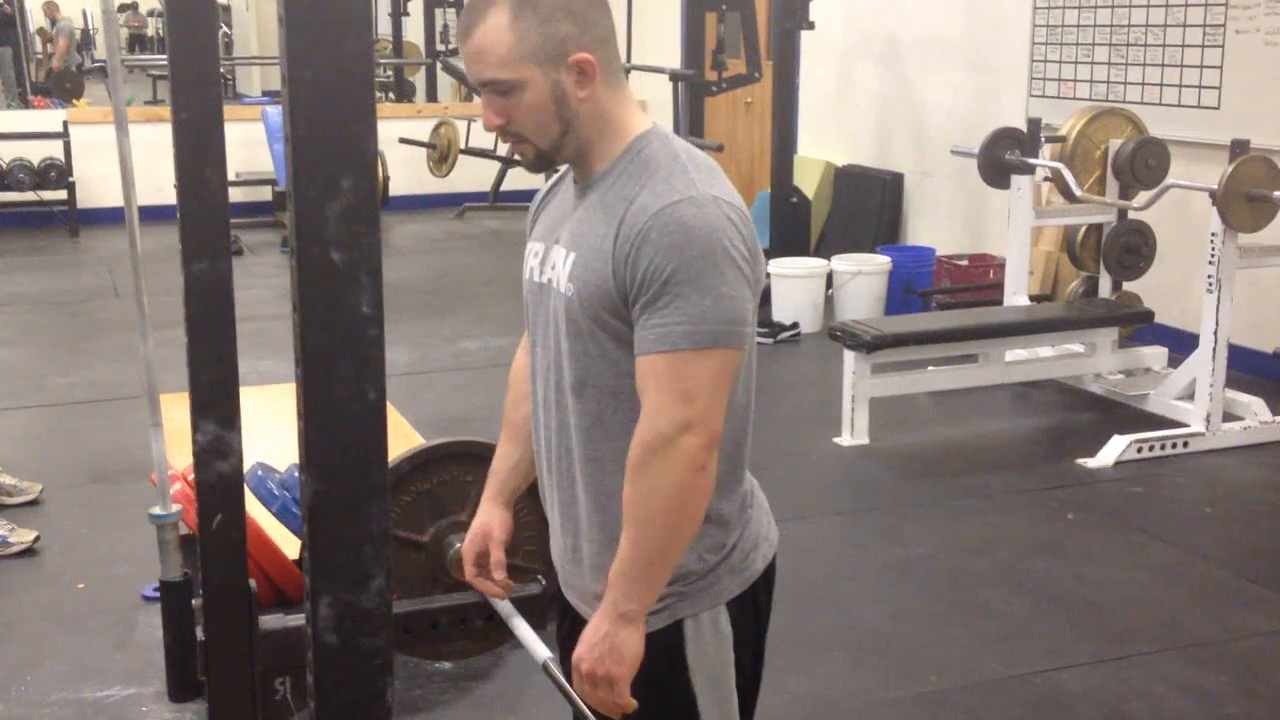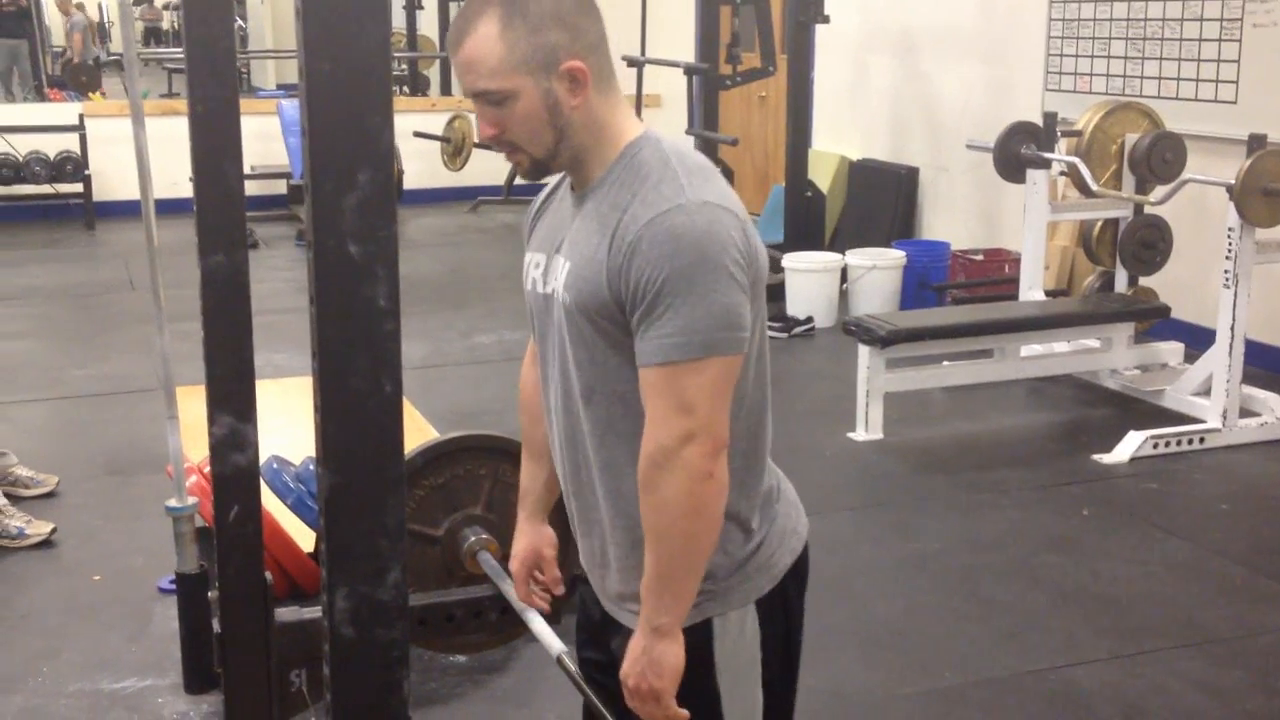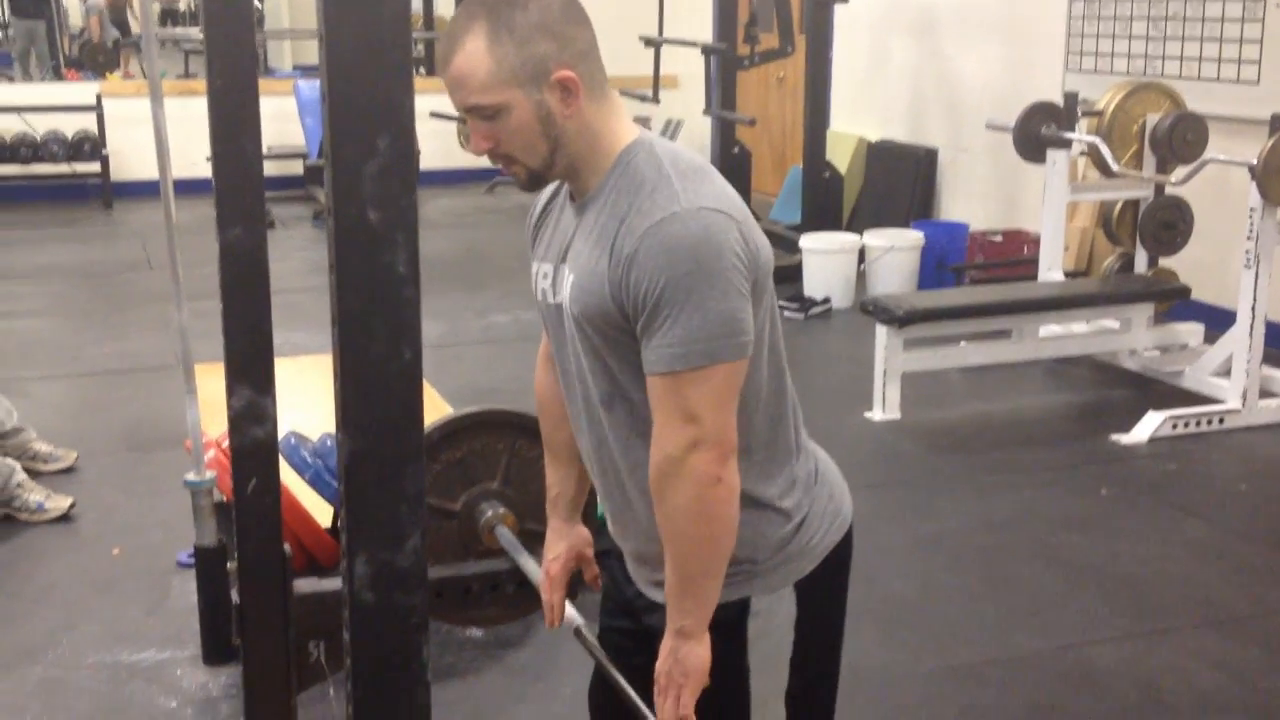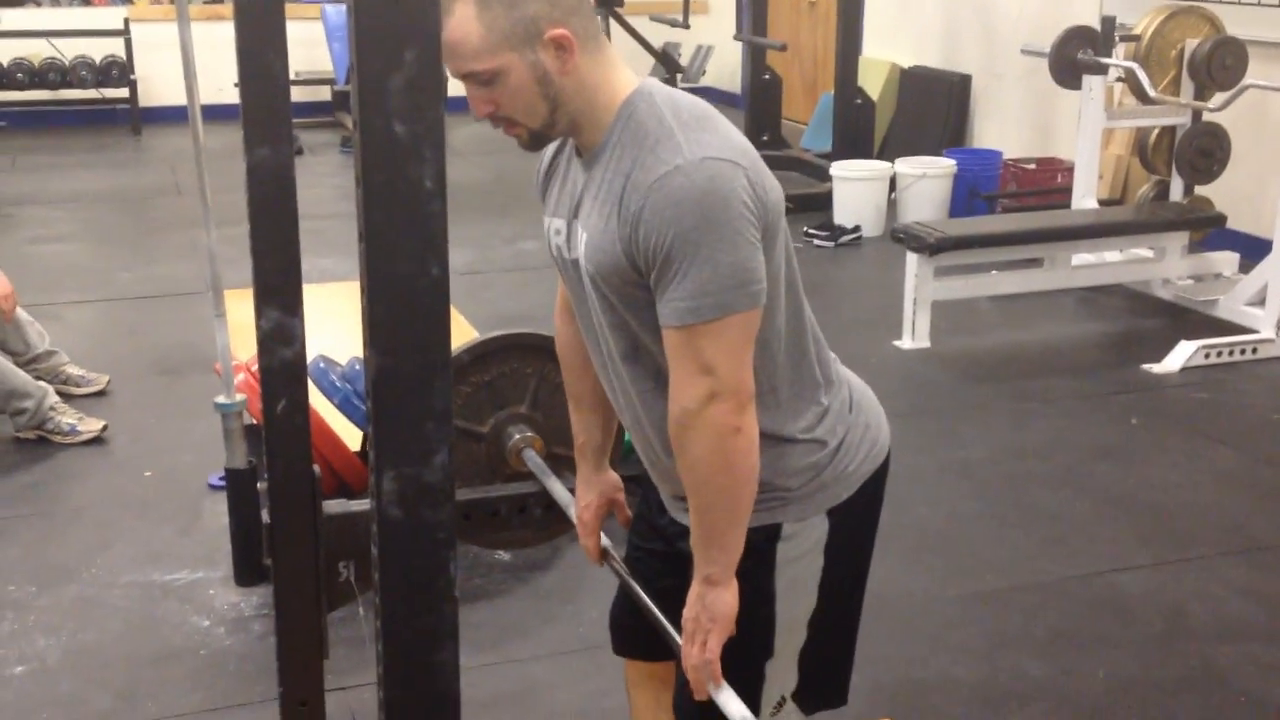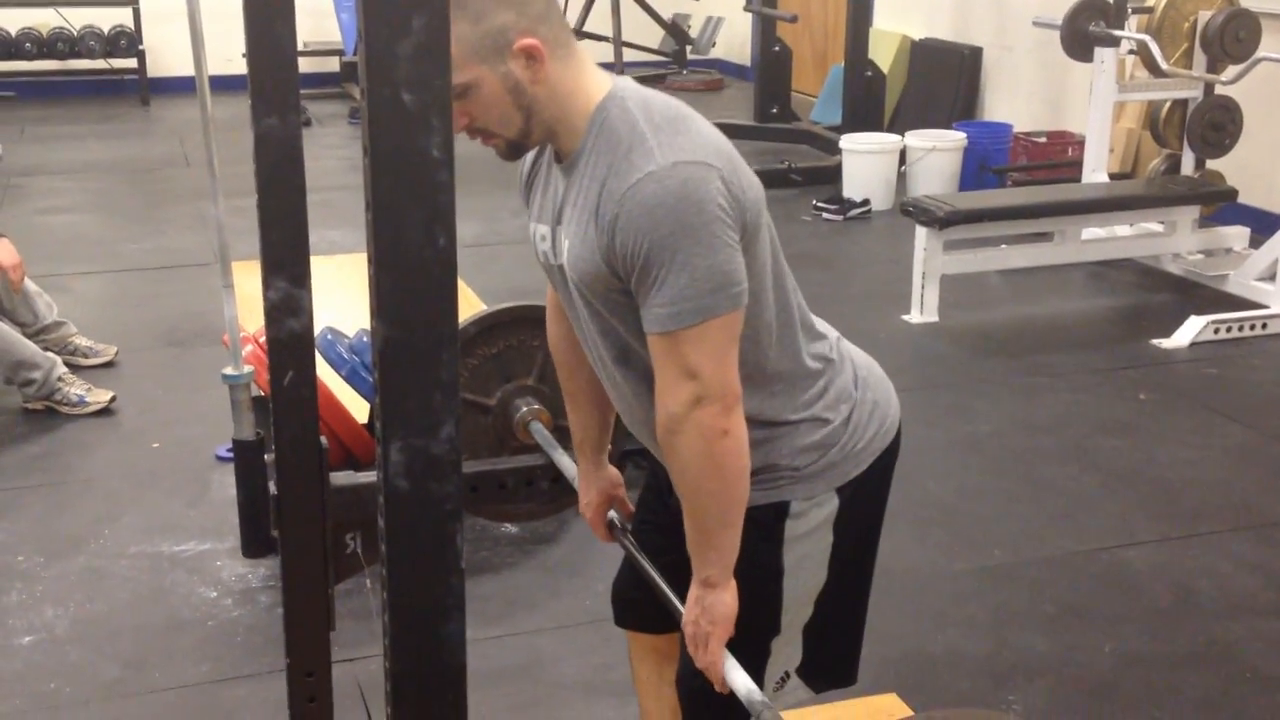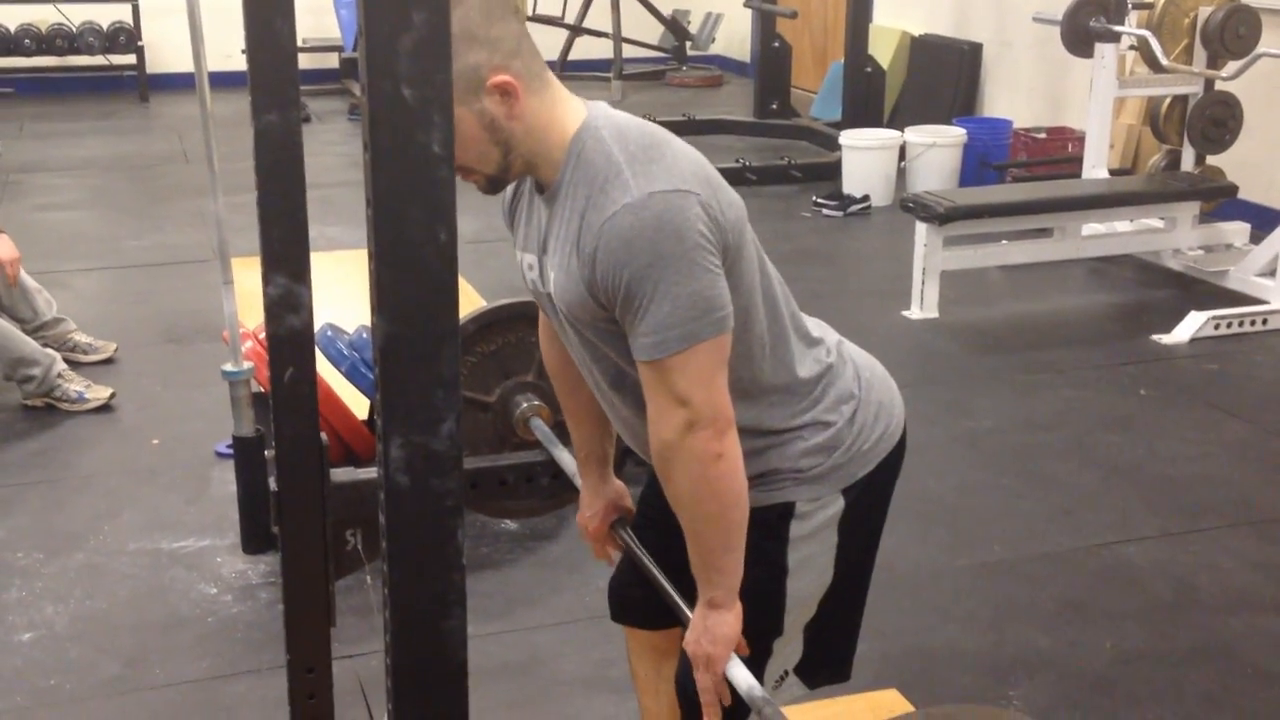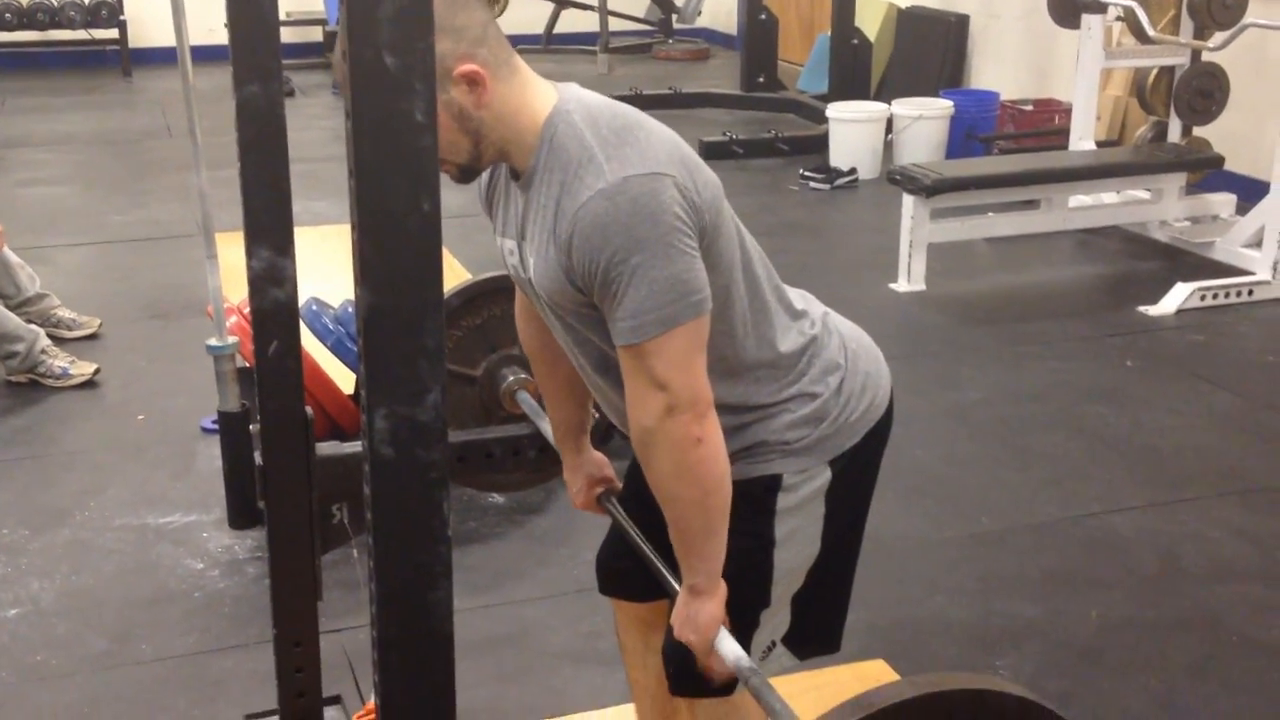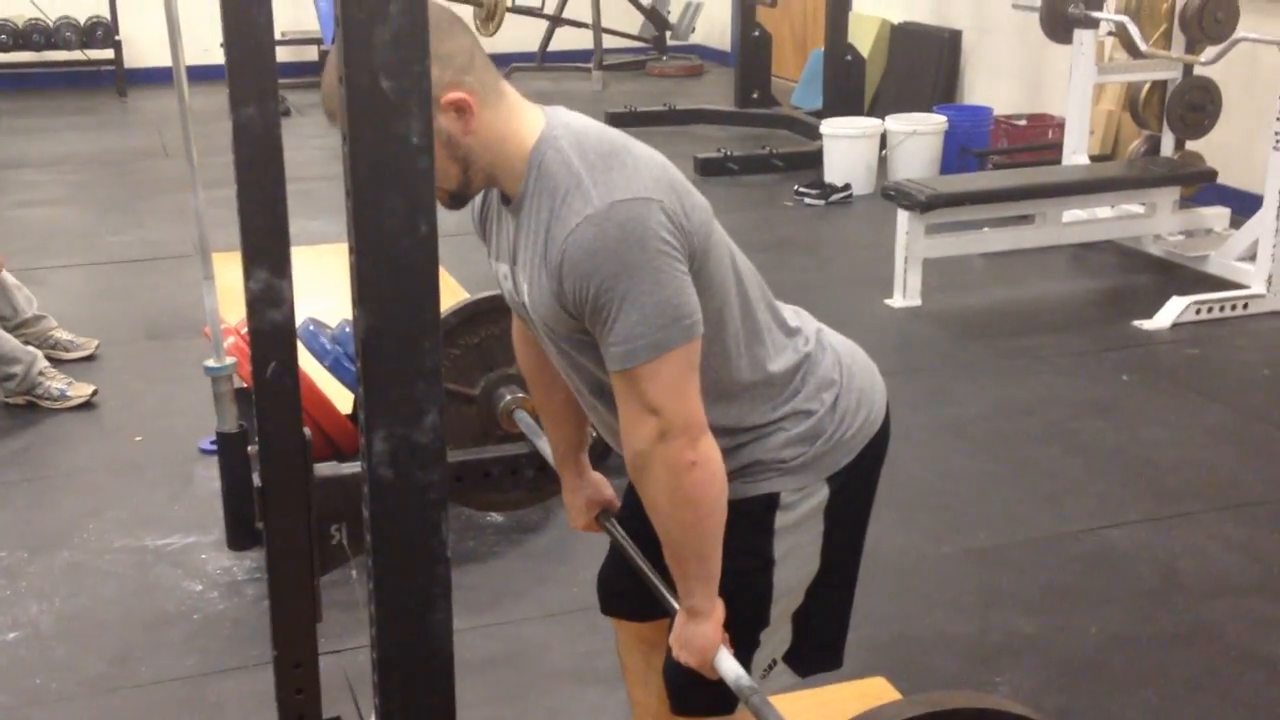
dt=0.4s
person 1, frame 1
left shoulder: (682, 215)
right shoulder: (562, 193)
left elbow: (683, 436)
left wrist: (624, 613)
right wrist: (497, 497)
left hip: (679, 588)
right hip: (591, 566)
person 1, frame 2
left shoulder: (680, 222)
right shoulder: (560, 199)
left elbow: (689, 446)
left wrist: (661, 627)
right wrist: (532, 514)
left hip: (713, 584)
person 1, frame 3
left shoulder: (679, 227)
right shoulder: (557, 202)
left elbow: (698, 451)
right elbow: (560, 365)
left wrist: (690, 629)
right wrist: (562, 518)
left hip: (758, 561)
person 1, frame 4
left shoulder: (686, 177)
right shoulder: (564, 151)
left elbow: (715, 401)
right elbow: (578, 313)
left wrist: (715, 577)
right wrist: (591, 466)
left hip: (797, 481)
right hip: (689, 474)
right knee: (644, 645)
person 1, frame 5
left shoulder: (663, 182)
right shoulder: (549, 150)
left elbow: (703, 405)
right elbow: (572, 312)
left wrist: (714, 579)
right wrist: (591, 461)
left hip: (808, 454)
right hip: (714, 448)
right knee: (649, 618)
person 1, frame 6
left shoulder: (642, 211)
right shoulder: (534, 173)
left elbow: (696, 431)
right elbow: (566, 333)
left wrist: (720, 601)
right wrist: (595, 478)
left hip: (817, 452)
right hip: (732, 444)
right knee: (645, 612)
person 1, frame 7
left shoulder: (615, 194)
right shoulder: (510, 156)
left elbow: (676, 414)
right elbow: (542, 312)
left wrist: (704, 587)
right wrist: (574, 452)
left hip: (805, 424)
right hip: (724, 416)
right knee: (633, 586)
person 1, frame 8
left shoulder: (603, 219)
right shoulder: (505, 179)
left elbow: (669, 437)
right elbow: (539, 335)
left wrist: (701, 604)
right wrist: (574, 472)
left hip: (801, 440)
right hip: (727, 430)
right knee: (636, 607)
